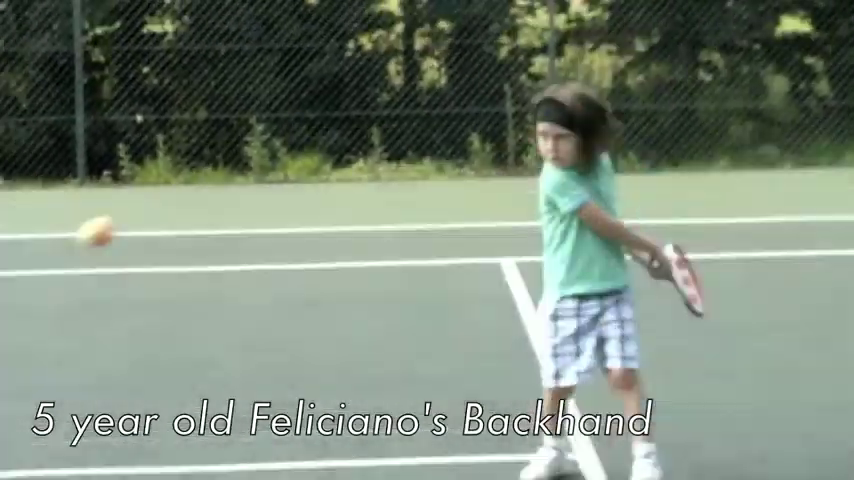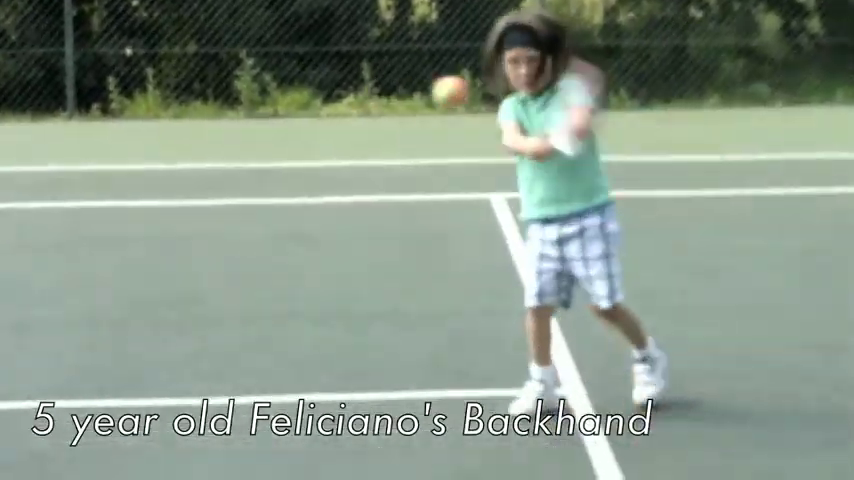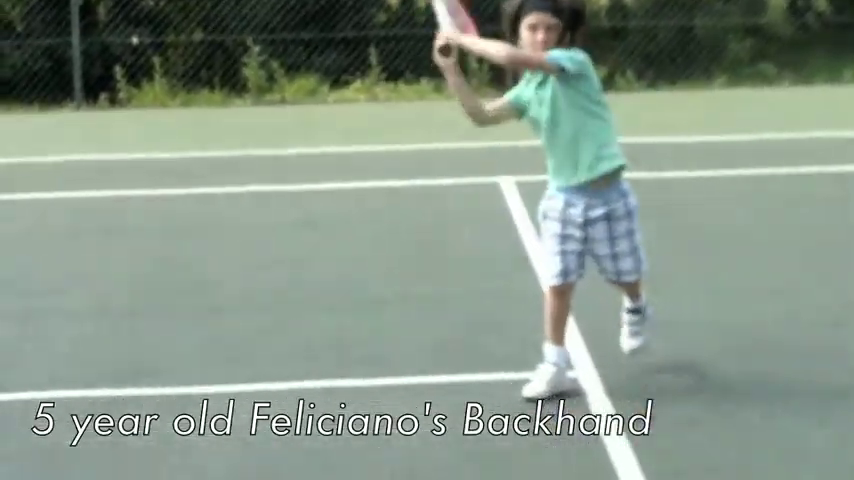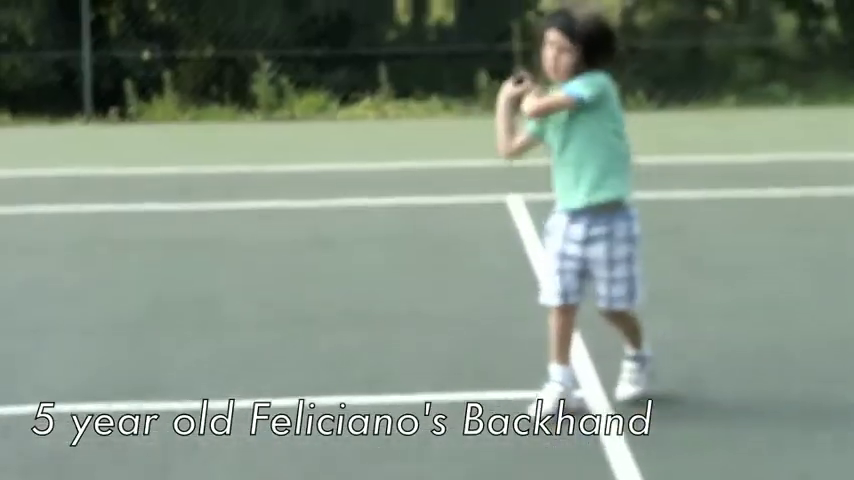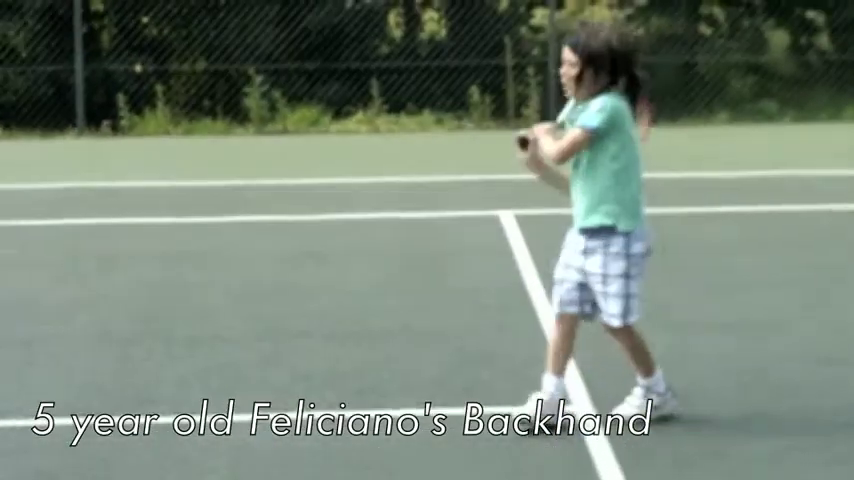
dt=0.2s
person 1, frame 1
left shoulder: (601, 166)
right shoulder: (555, 180)
left elbow: (608, 228)
right elbow: (604, 225)
left wrist: (642, 254)
right wrist: (651, 249)
left hip: (613, 293)
right hip: (568, 301)
left knee: (624, 374)
right knee: (558, 385)
person 1, frame 2
left shoulder: (573, 88)
right shoulder: (511, 107)
left elbow: (582, 120)
right elbow: (512, 141)
left wrist: (574, 127)
right wrist: (535, 144)
left hip: (589, 217)
right hip: (543, 224)
left knee: (606, 305)
right knee: (538, 306)
left ankle: (647, 358)
right ankle: (542, 384)
person 1, frame 3
left shoulder: (575, 62)
right shoulder: (527, 89)
left elbow: (511, 56)
right elbow: (482, 115)
left wrist: (462, 39)
right wrist: (452, 69)
left hip: (606, 193)
right hip: (563, 198)
left knee: (625, 276)
right knee: (557, 284)
left ankle: (635, 308)
right ankle: (556, 366)
person 1, frame 4
left shoulder: (597, 84)
right shoulder: (553, 106)
left elbow: (537, 108)
right elbow: (509, 148)
left wrist: (528, 95)
right wrist: (506, 99)
left hip: (609, 218)
right hip: (567, 219)
left knee: (614, 306)
right knee: (560, 304)
left ankle: (638, 357)
right ankle: (562, 385)
person 1, frame 5
left shoulder: (606, 107)
right shoulder: (581, 114)
left elbow: (560, 152)
left wrist: (543, 136)
right wrist: (536, 160)
left hip: (616, 236)
right hip: (583, 234)
left knee: (618, 322)
right knee: (564, 313)
left ankle: (654, 392)
right ankle: (550, 397)
